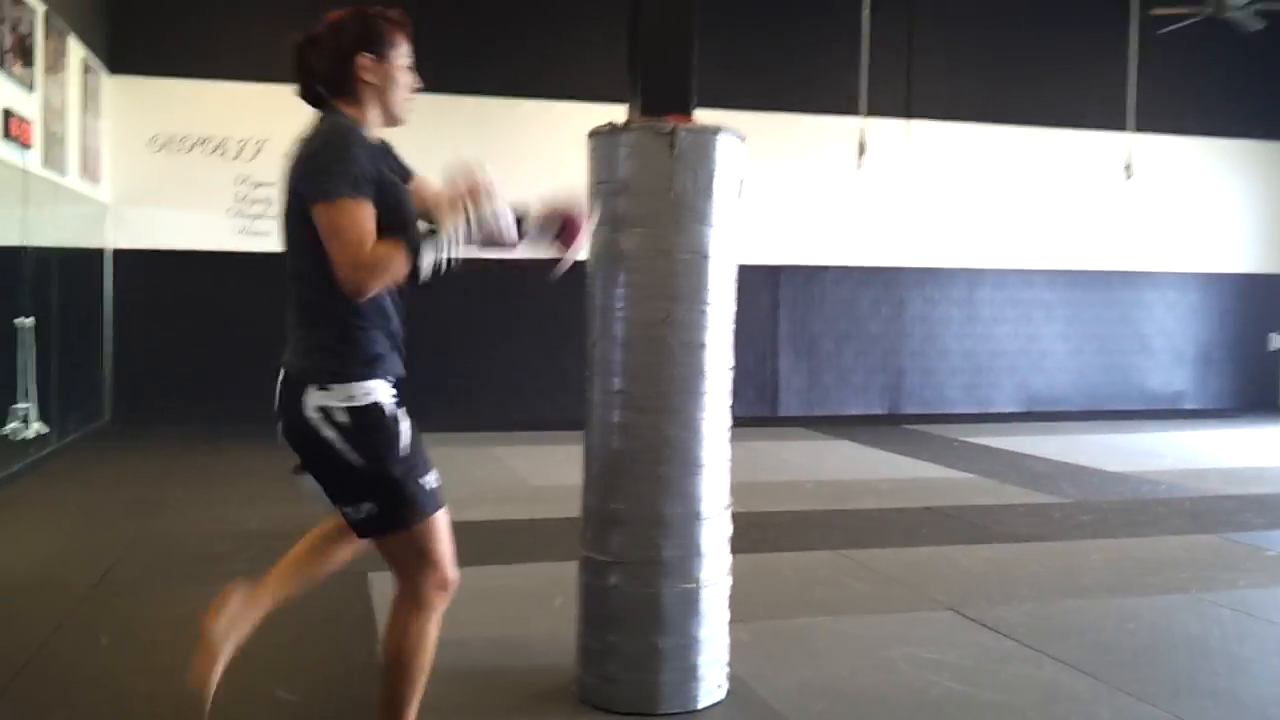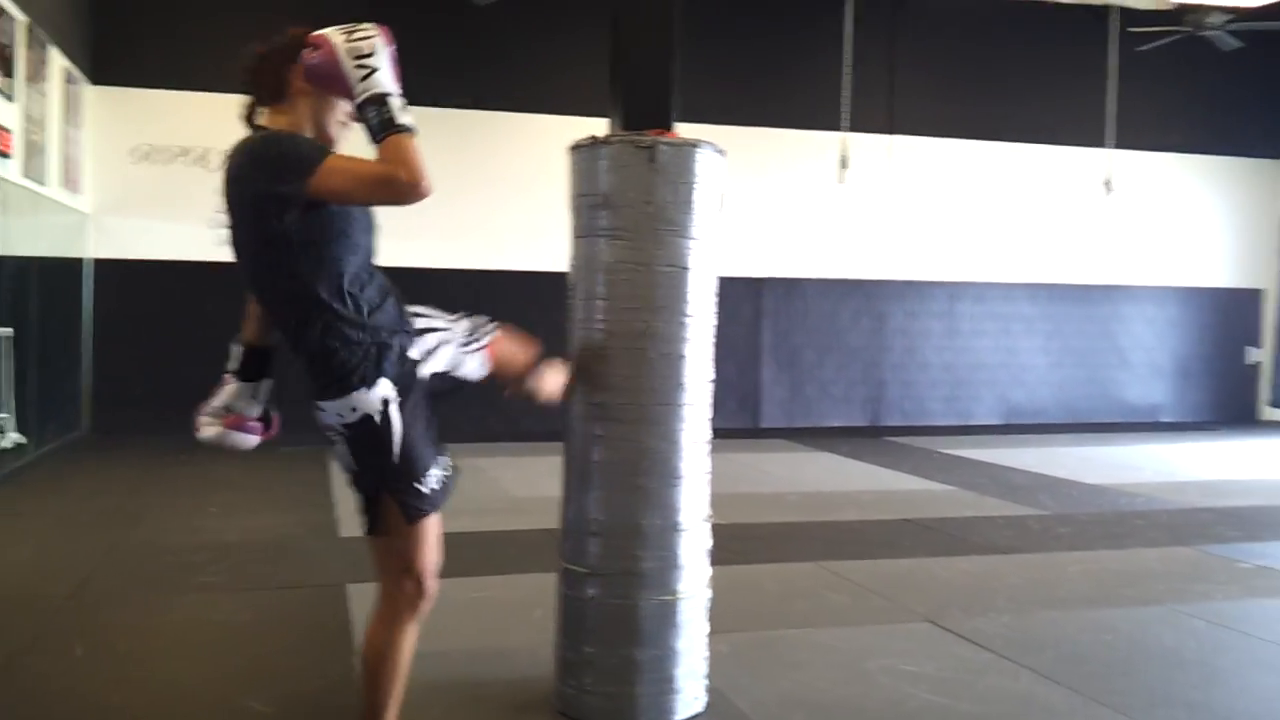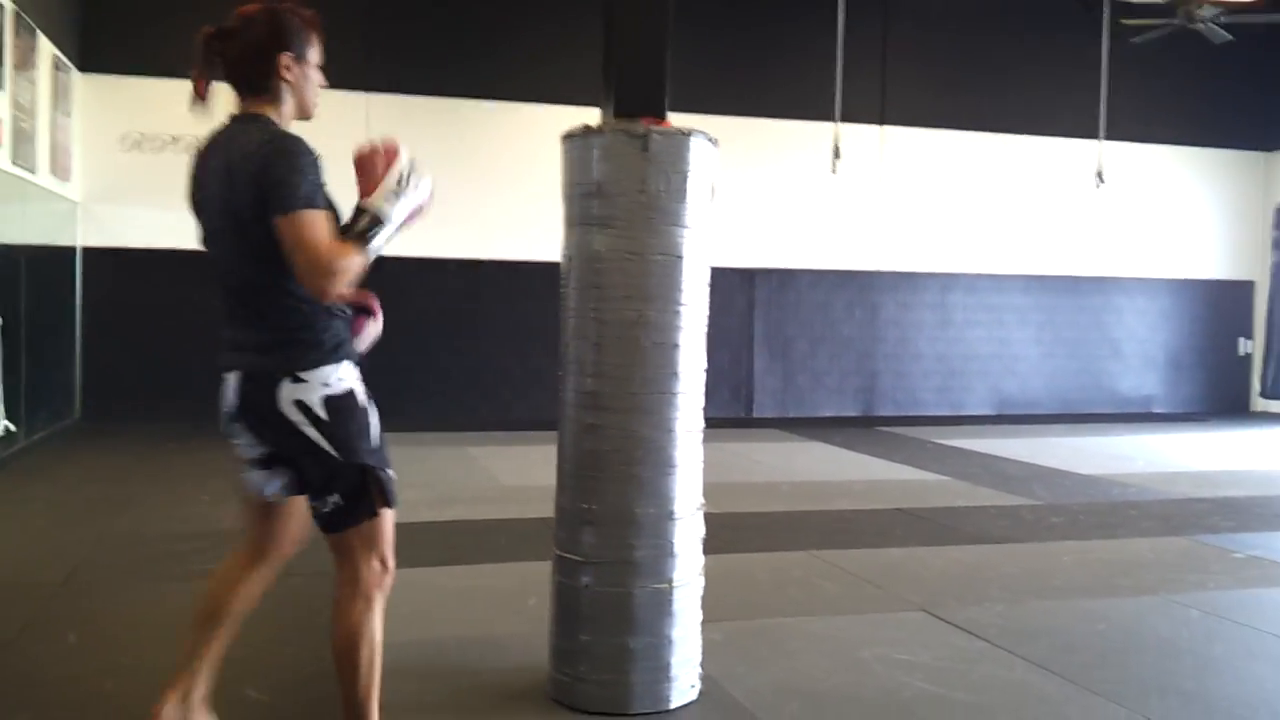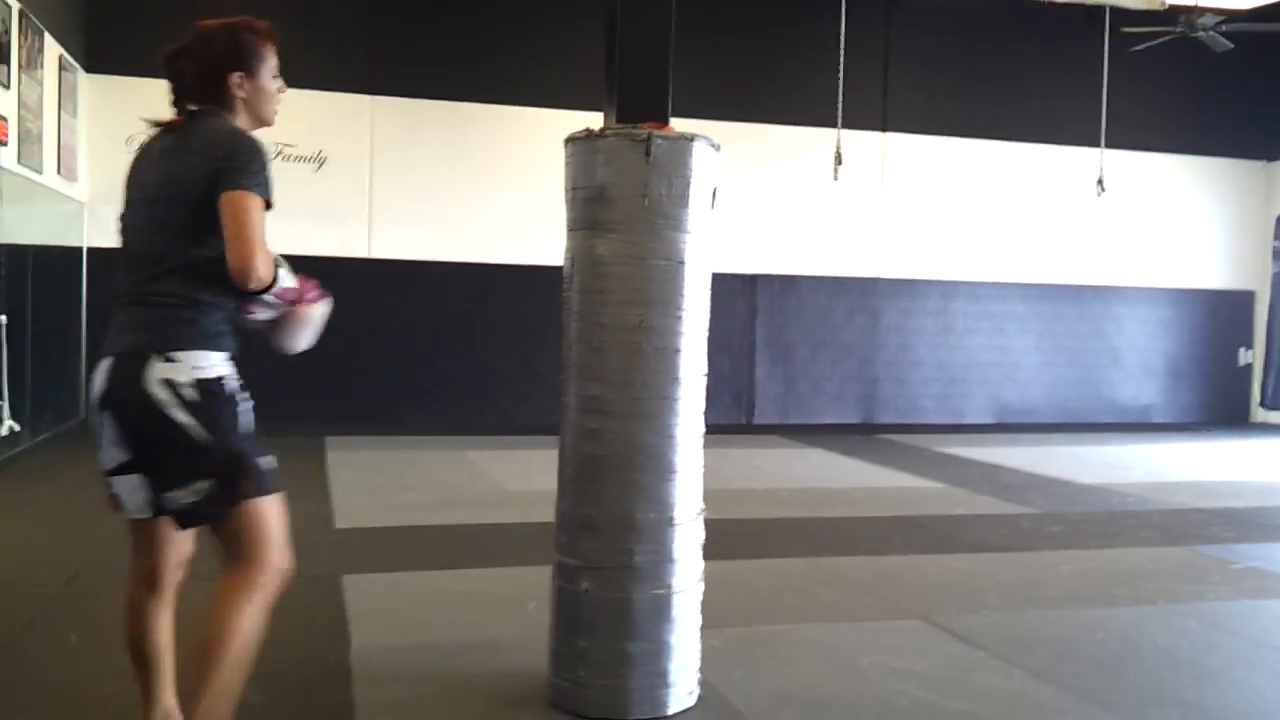
dt=0.3s
person 1, frame 1
left shoulder: (358, 153)
right shoulder: (339, 154)
left elbow: (439, 207)
right elbow: (366, 275)
left wrist: (527, 223)
right wrist: (449, 235)
left hip: (353, 367)
right hip: (344, 395)
left knee: (354, 534)
right knee: (432, 577)
left ankle: (238, 612)
person 1, frame 2
left shoulder: (288, 165)
right shoulder: (268, 155)
left elbow: (267, 300)
right elbow: (408, 183)
left wrist: (245, 381)
right wrist: (380, 97)
left hip: (398, 337)
right hip: (367, 392)
left knee: (505, 346)
right knee: (411, 582)
left ankle: (548, 381)
person 1, frame 3
left shoulder: (215, 152)
right shoulder: (283, 155)
right elbow: (329, 279)
right wrist: (385, 210)
left hip: (246, 378)
right hip: (306, 382)
left knee: (272, 543)
right knee: (368, 567)
person 1, frame 4
left shoulder: (154, 152)
right shoulder: (238, 151)
right elbow: (247, 266)
left wrist: (265, 295)
right wrist: (282, 286)
left hip: (121, 372)
right hip: (188, 373)
left knee: (157, 571)
right knee: (262, 562)
